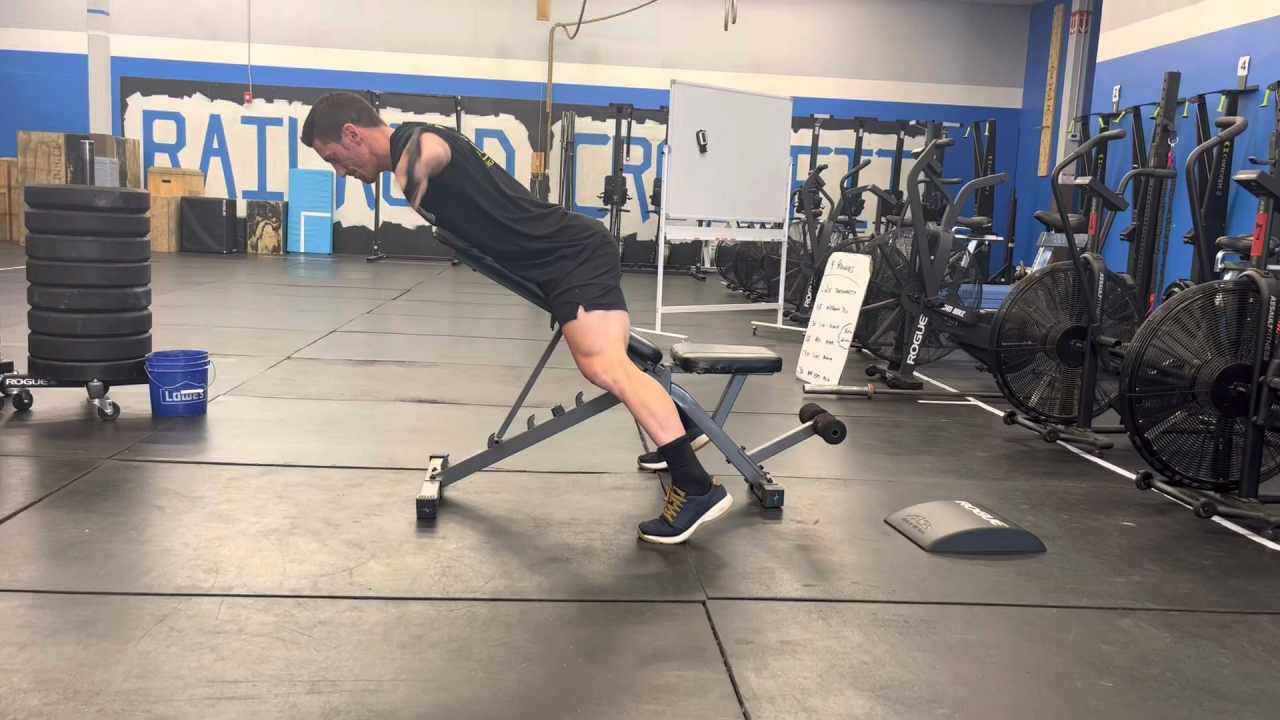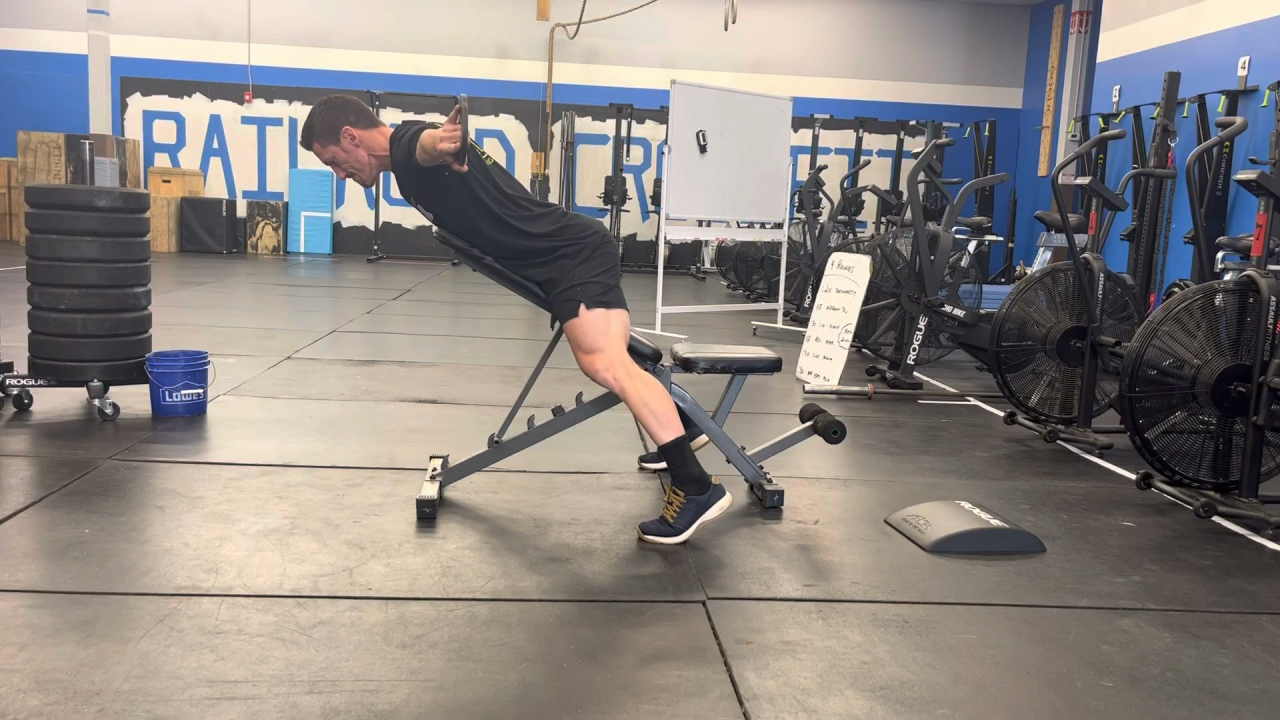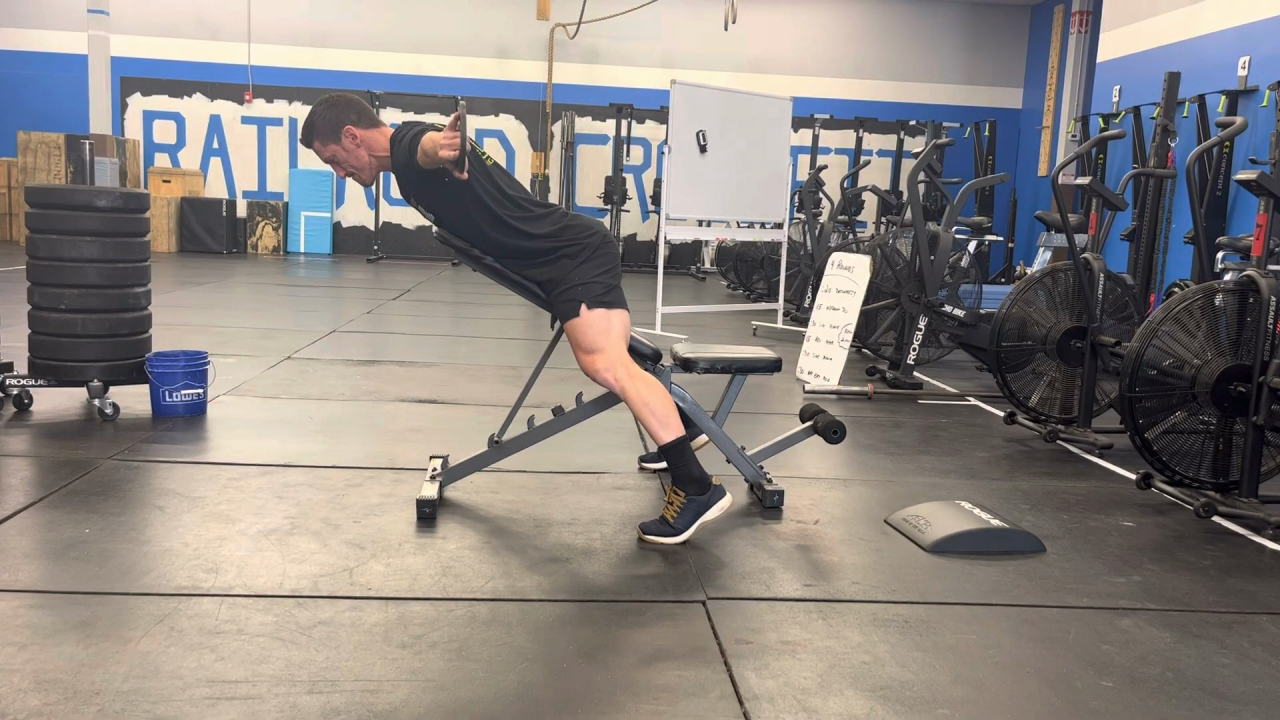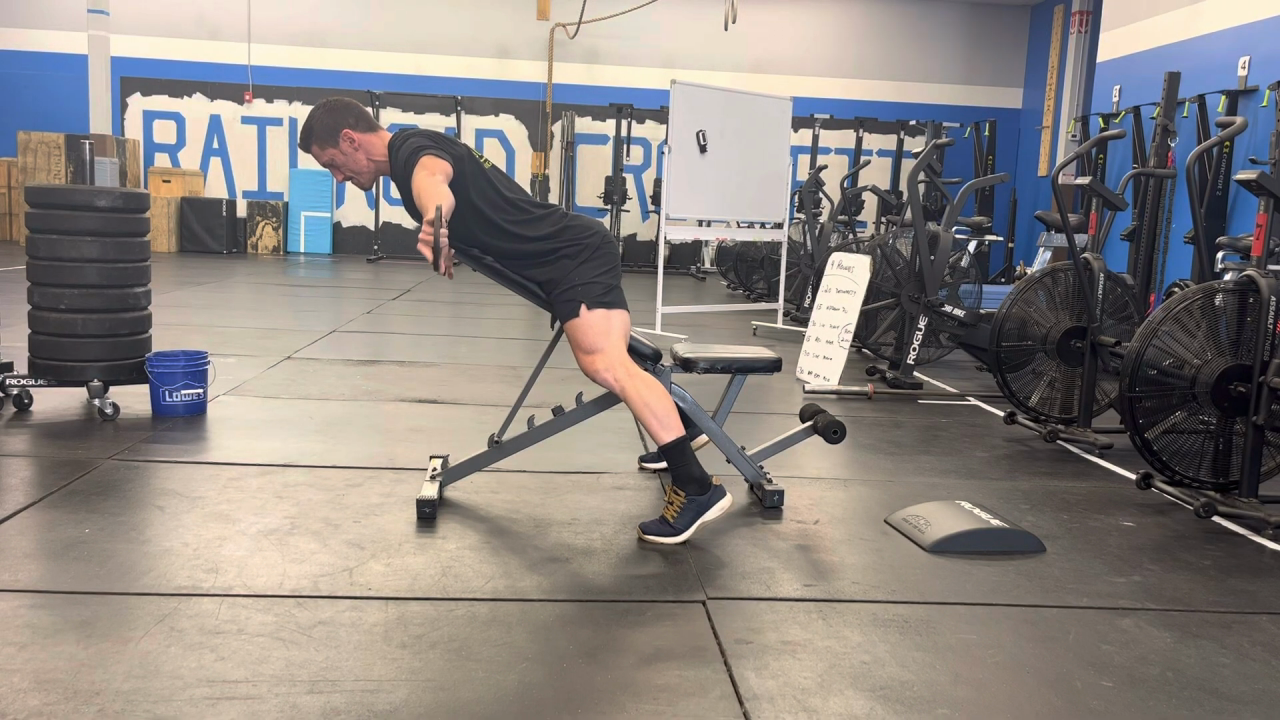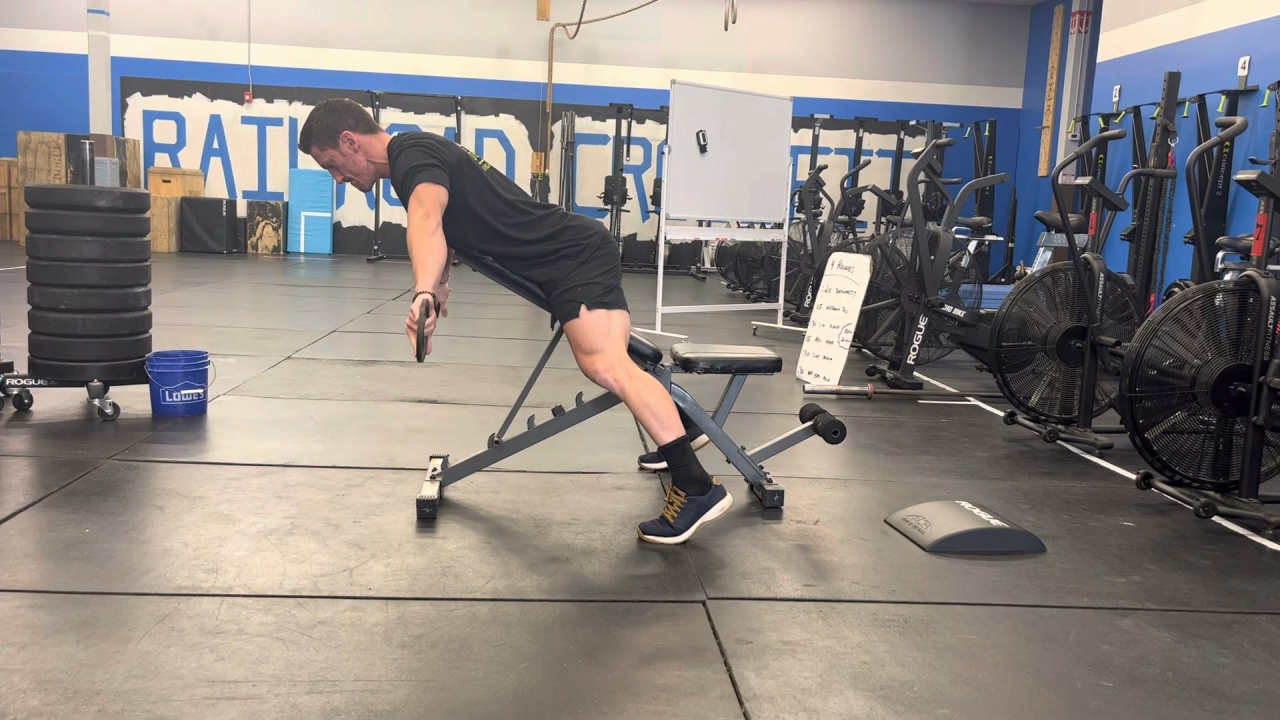
dt=1s
person 1, frame 1
left shoulder: (410, 140)
right shoulder: (410, 149)
left elbow: (432, 145)
left wrist: (417, 164)
left hip: (574, 255)
right hip: (569, 251)
left knee: (604, 366)
right knee: (609, 358)
left ankle: (696, 487)
right ankle: (681, 426)
person 1, frame 2
left shoulder: (409, 144)
right shoulder: (409, 158)
left elbow: (431, 143)
left wrist: (445, 142)
left hip: (574, 253)
right hip: (568, 252)
left knee: (604, 363)
right knee: (609, 355)
left ankle: (696, 487)
right ankle: (681, 426)
person 1, frame 3
left shoulder: (409, 144)
right shoulder: (409, 158)
left elbow: (432, 142)
left wrist: (447, 146)
left hip: (575, 254)
right hip: (569, 252)
left knee: (604, 364)
right knee: (609, 354)
left ankle: (696, 488)
right ankle: (682, 425)
person 1, frame 4
left shoulder: (410, 148)
right shoulder: (413, 149)
left elbow: (432, 178)
left wrist: (433, 221)
right wrist: (448, 241)
left hip: (575, 253)
right hip: (570, 251)
left knee: (604, 363)
right knee: (608, 355)
left ankle: (696, 487)
right ankle: (681, 426)
person 1, frame 5
left shoulder: (411, 155)
right shoulder: (417, 152)
left elbow: (425, 220)
right elbow: (447, 221)
left wrist: (422, 294)
right wrist: (439, 281)
left hip: (575, 255)
right hip: (571, 252)
left knee: (604, 364)
right knee: (608, 355)
left ankle: (697, 487)
right ankle: (680, 427)
